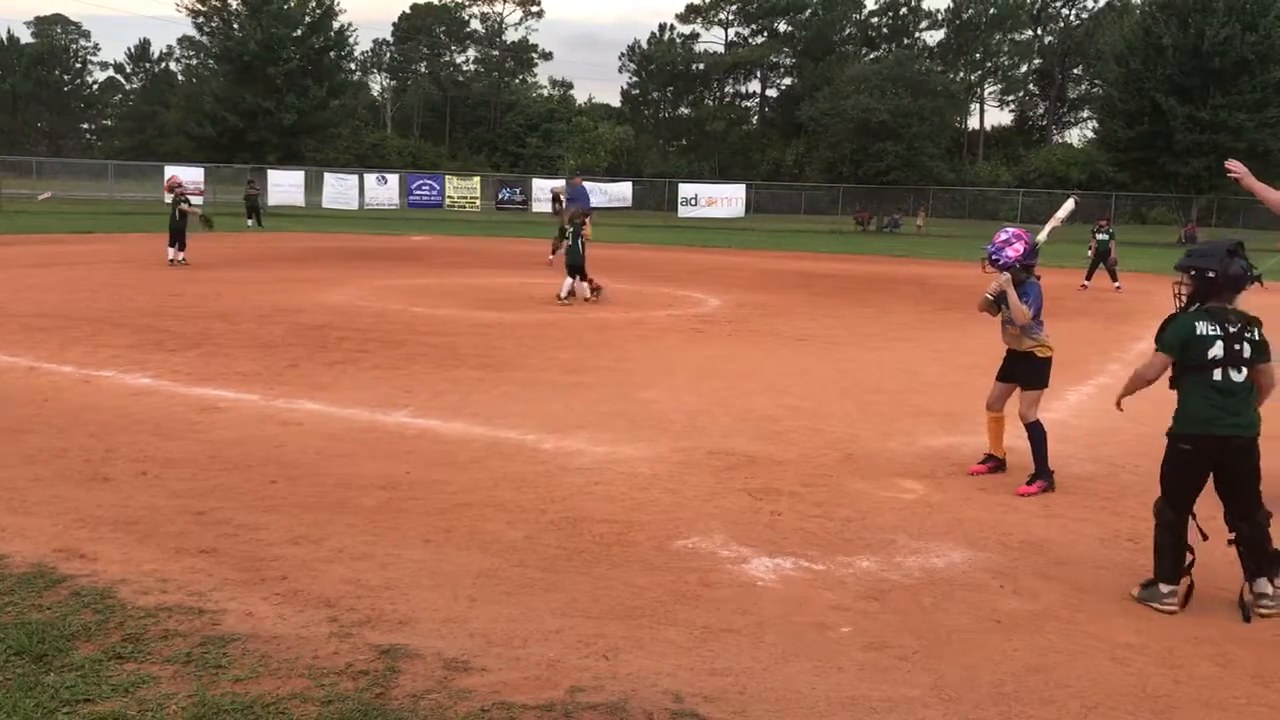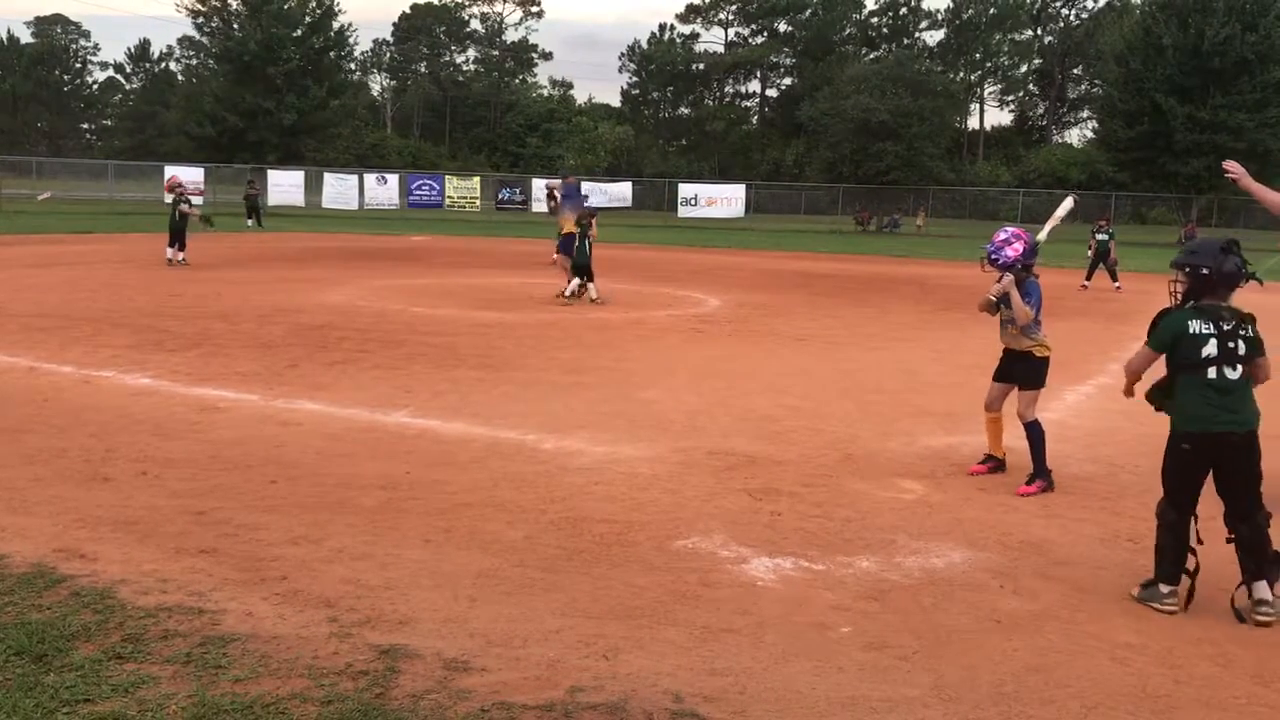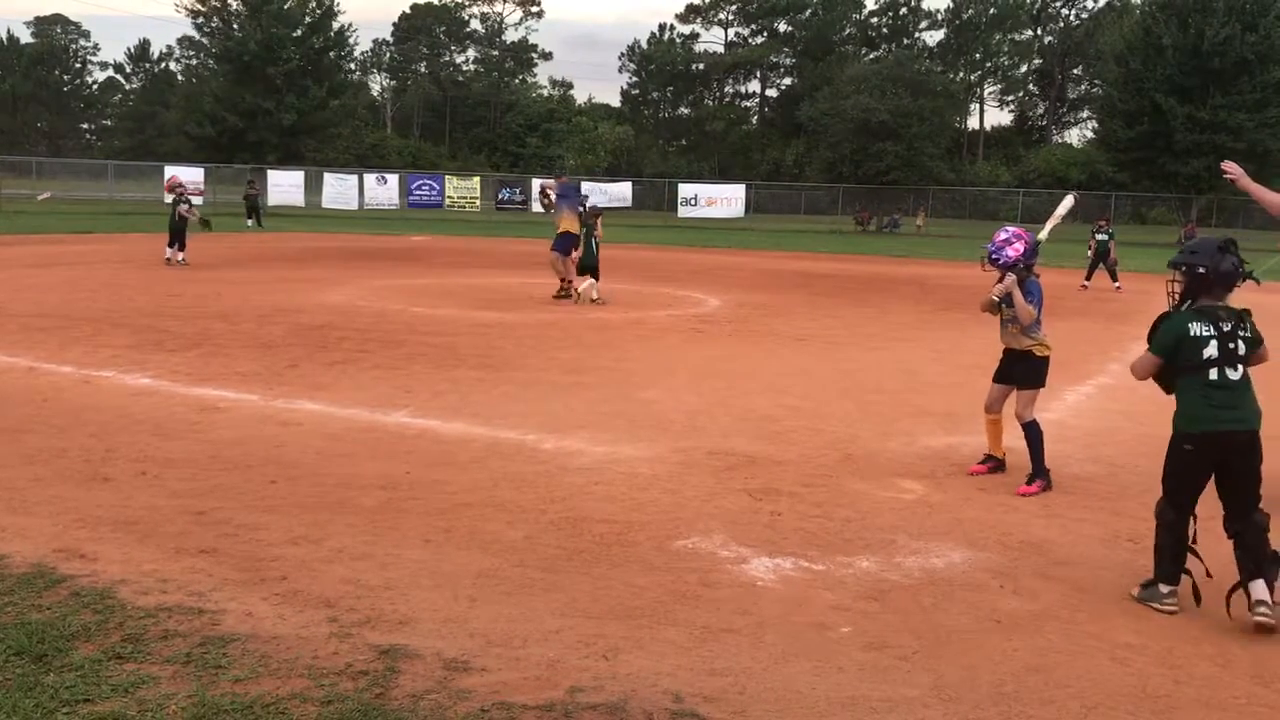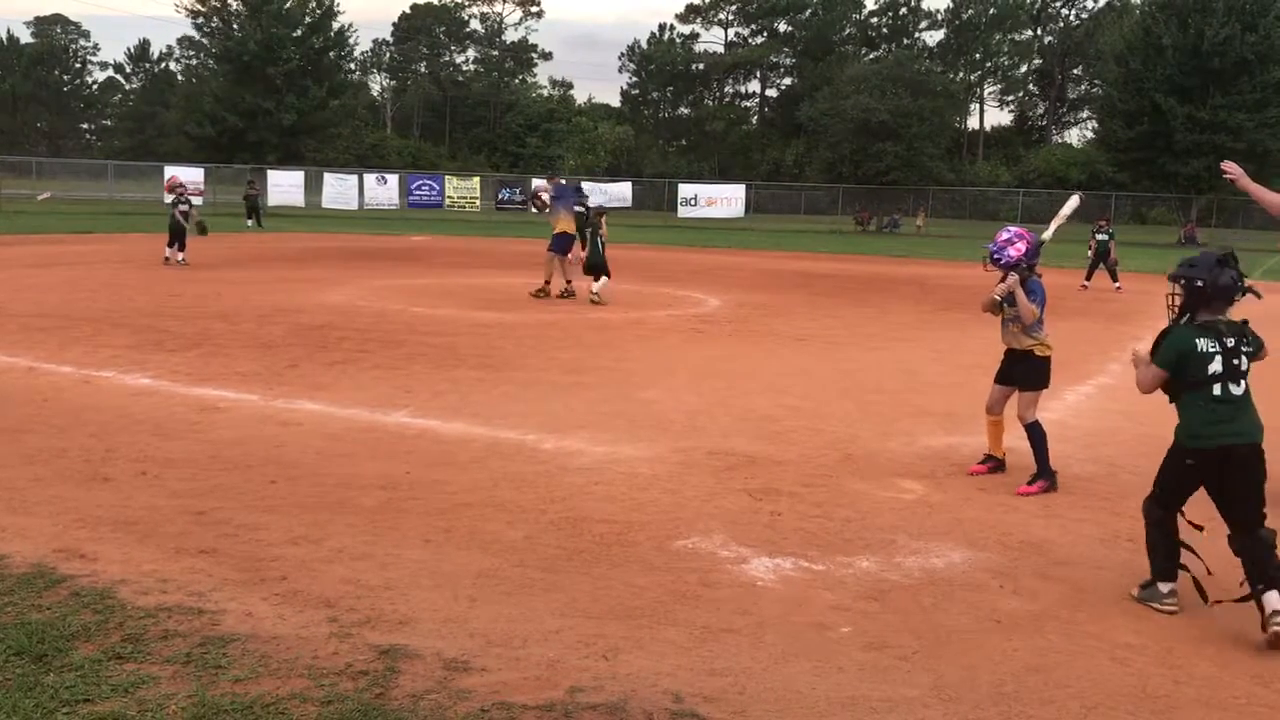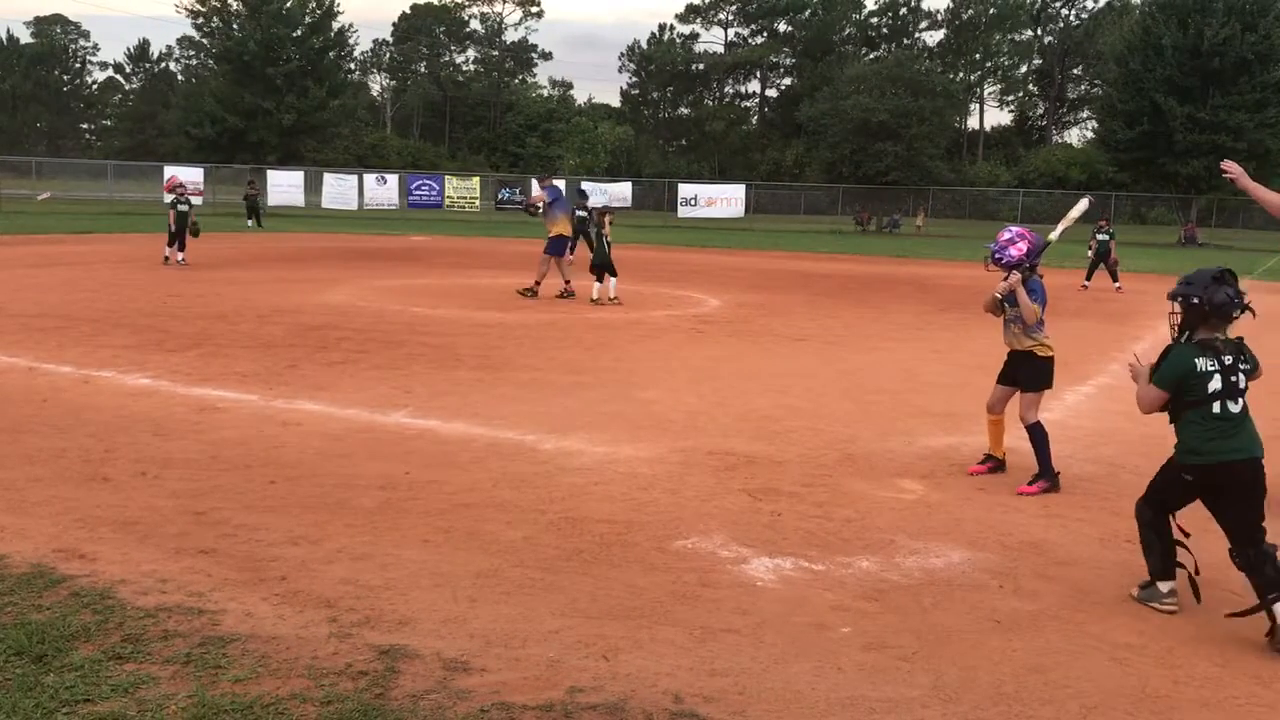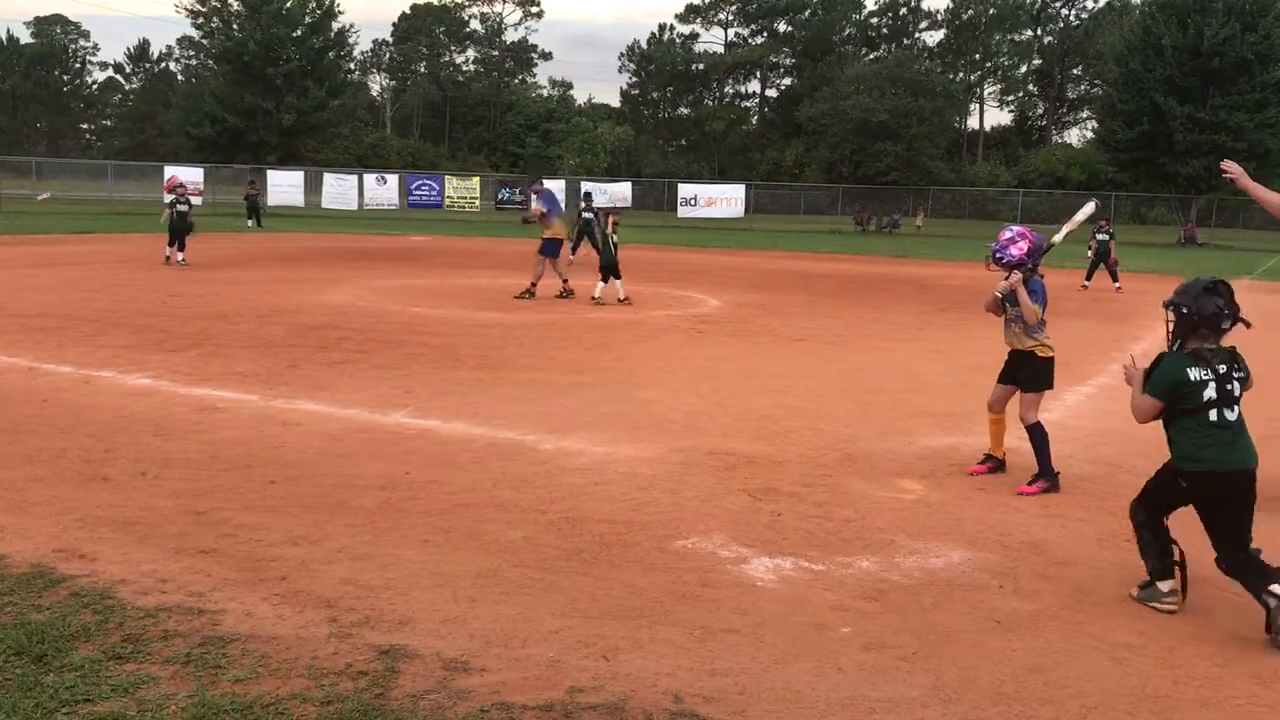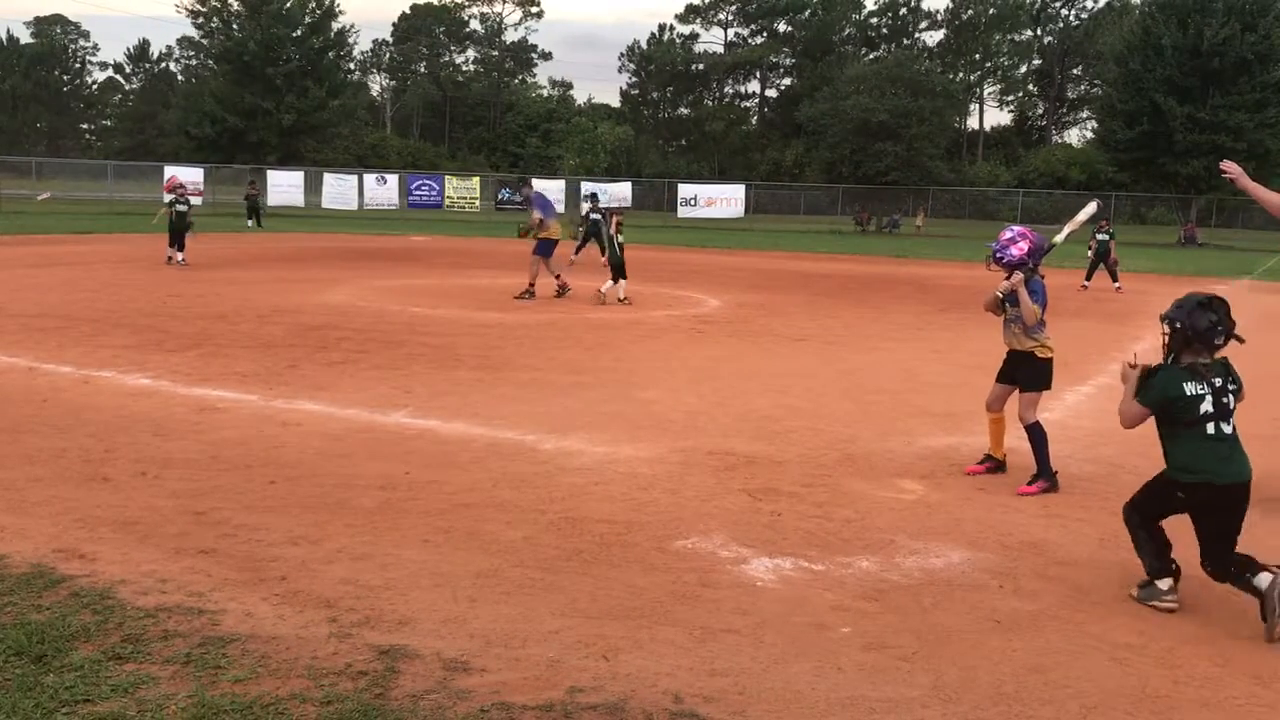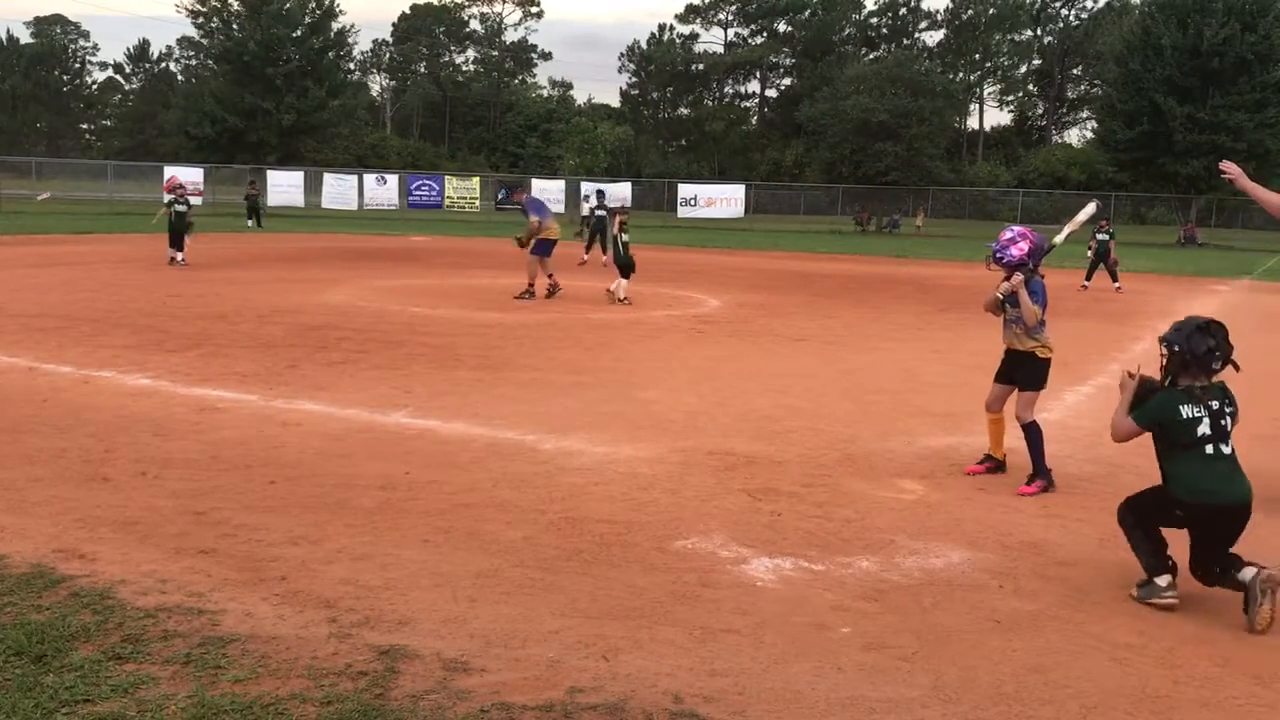
dt=0.1s
person 1, frame 1
left shoulder: (1185, 322)
left elbow: (1151, 371)
left wrist: (1125, 390)
left hip: (1194, 432)
right hip: (1243, 434)
left knee: (1172, 509)
right knee: (1247, 512)
left ankle: (1166, 587)
person 1, frame 2
left shoulder: (1178, 320)
right shoulder: (1245, 323)
left elbow: (1137, 365)
left wrist: (1129, 383)
left hip: (1193, 431)
right hip: (1242, 431)
left knee: (1175, 509)
right knee: (1247, 512)
left ankle: (1165, 587)
person 1, frame 3
left shoulder: (1178, 322)
right shoulder: (1243, 322)
left elbow: (1142, 371)
left wrist: (1138, 362)
left hip: (1197, 432)
right hip: (1245, 431)
left knee: (1175, 508)
right knee: (1245, 513)
left ankle: (1165, 587)
person 1, frame 4
left shoulder: (1181, 336)
right shoulder: (1241, 333)
left elbow: (1147, 384)
left wrist: (1142, 363)
left hip: (1199, 444)
right hip: (1247, 445)
left knee: (1159, 507)
left ankle: (1163, 588)
person 1, frame 5
left shoulder: (1181, 355)
right shoulder: (1238, 351)
left elbow: (1147, 404)
left wrist: (1140, 377)
left hip: (1197, 460)
right hip: (1247, 460)
left knee: (1151, 509)
left ankle: (1163, 588)
person 1, frame 6
left shoulder: (1173, 365)
right shoulder: (1232, 360)
left elbow: (1142, 413)
left wrist: (1137, 381)
left hip: (1196, 469)
right hip: (1242, 469)
left knee: (1145, 511)
right knee: (1235, 552)
left ankle: (1164, 587)
person 1, frame 7
left shoulder: (1168, 379)
right shoulder: (1225, 372)
left elbow: (1128, 418)
left wrist: (1131, 383)
left hip: (1192, 480)
right hip: (1237, 480)
left knee: (1138, 513)
right knee: (1219, 557)
left ankle: (1163, 585)
person 1, frame 8
left shoulder: (1164, 402)
right shoulder: (1224, 395)
left elbow: (1119, 432)
left wrist: (1126, 395)
left hip: (1195, 503)
right hip: (1238, 503)
left knee: (1132, 511)
right knee: (1207, 565)
left ankle: (1161, 582)
right ankle: (1248, 575)
person 2, frame 1
left shoulder: (1030, 286)
right shoulder: (1007, 282)
left elbow: (1021, 319)
right elbow: (984, 308)
left wrist: (1009, 288)
right wrist: (991, 292)
left hip: (1035, 355)
right hip: (1014, 353)
left knee: (1027, 413)
right knee: (993, 404)
left ankle: (1043, 475)
right ankle: (996, 456)
person 2, frame 2
left shoulder: (1029, 285)
right shoulder: (1006, 280)
left elbow: (1024, 320)
right elbow: (983, 308)
left wrist: (1012, 289)
right wrist: (992, 294)
left hip: (1033, 355)
right hip: (1011, 352)
left knee: (1025, 412)
right knee: (992, 404)
left ankle: (1042, 476)
right ankle: (996, 457)
person 2, frame 3
left shoulder: (1030, 285)
right shoulder: (1006, 280)
left elbow: (1027, 319)
right elbow: (986, 309)
left wrist: (1014, 289)
right wrist: (994, 294)
left hip: (1032, 355)
right hip: (1011, 352)
left knee: (1023, 413)
right knee: (992, 406)
left ankle: (1041, 475)
right ankle: (996, 457)
person 2, frame 4
left shoulder: (1032, 284)
right shoulder: (1008, 280)
left elbow: (1030, 318)
right elbow: (987, 309)
left wrist: (1017, 289)
right wrist: (996, 294)
left hip: (1034, 356)
right hip: (1013, 354)
left knee: (1025, 414)
right knee: (993, 407)
left ankle: (1046, 475)
right ankle: (995, 457)
person 2, frame 5
left shoulder: (1033, 284)
right shoulder: (1010, 280)
left elbow: (1031, 318)
right elbow: (990, 310)
left wrist: (1019, 287)
right wrist: (997, 292)
left hip: (1036, 357)
right hip: (1016, 354)
left knee: (1027, 415)
right knee: (994, 406)
left ankle: (1048, 476)
right ankle: (996, 457)
person 2, frame 6
left shoulder: (1034, 284)
right shoulder: (1011, 280)
left elbow: (1032, 318)
right elbow: (991, 309)
left wrist: (1019, 288)
right wrist: (998, 291)
left hip: (1036, 356)
right hip: (1017, 354)
left knee: (1027, 415)
right knee: (995, 405)
left ankle: (1047, 475)
right ankle: (995, 457)
person 2, frame 7
left shoulder: (1034, 284)
right shoulder: (1011, 280)
left elbow: (1031, 319)
right elbow: (990, 308)
left wrist: (1020, 288)
right wrist: (999, 291)
left hip: (1035, 357)
right hip: (1015, 354)
left knee: (1026, 415)
right knee: (993, 404)
left ankle: (1046, 475)
right ankle: (995, 457)
person 2, frame 8
left shoulder: (1034, 285)
right shoulder: (1010, 280)
left elbow: (1032, 320)
right elbow: (989, 308)
left wrist: (1020, 288)
right wrist: (999, 294)
left hip: (1034, 356)
right hip: (1013, 353)
left knee: (1023, 414)
right knee: (993, 404)
left ankle: (1042, 475)
right ankle: (996, 457)
